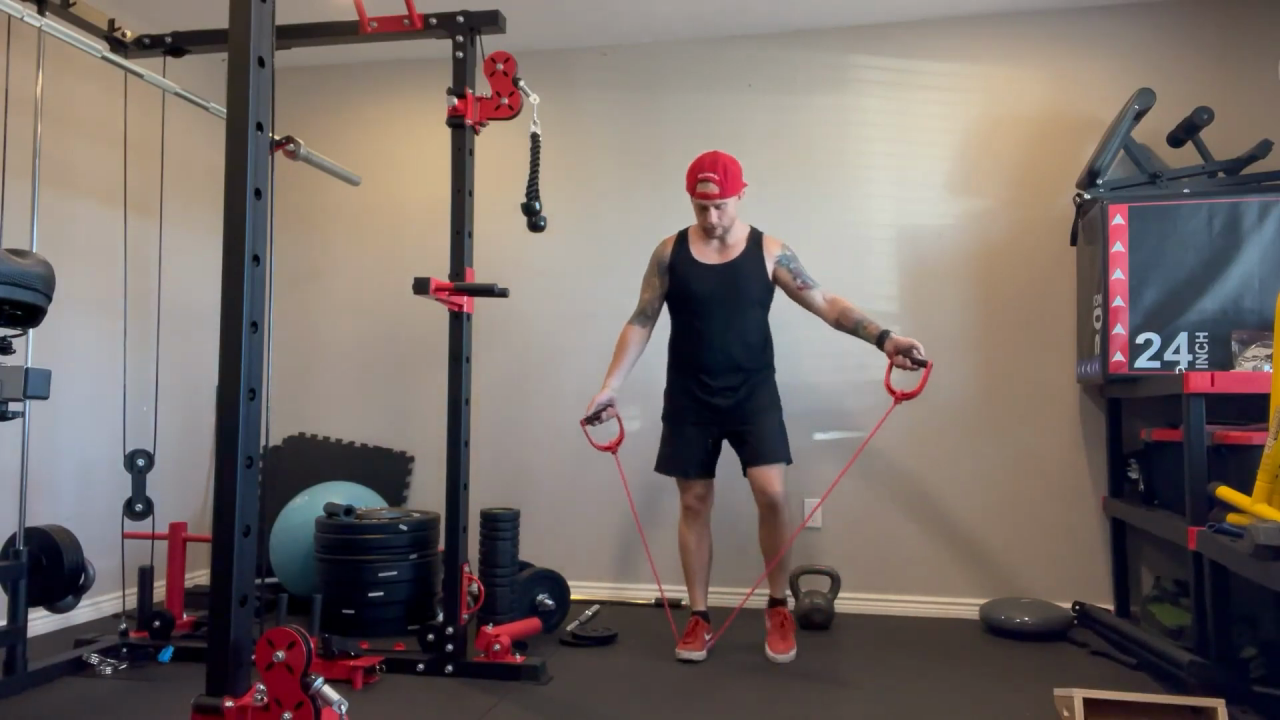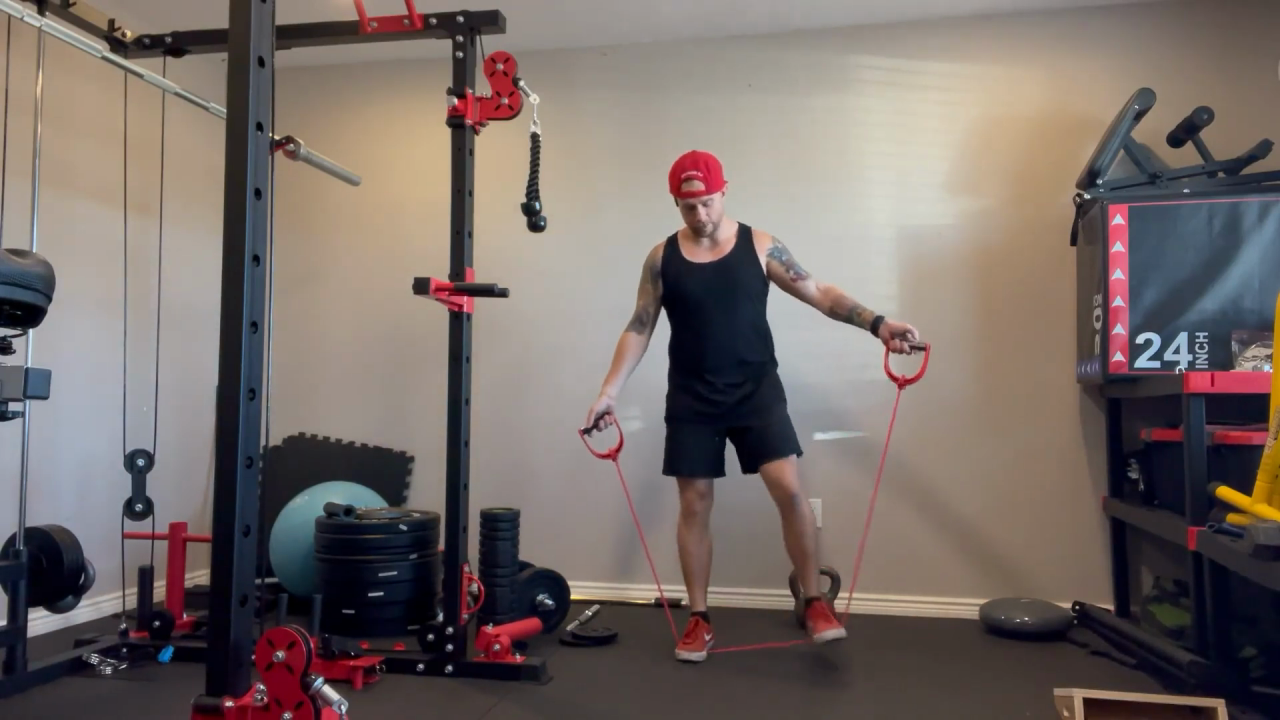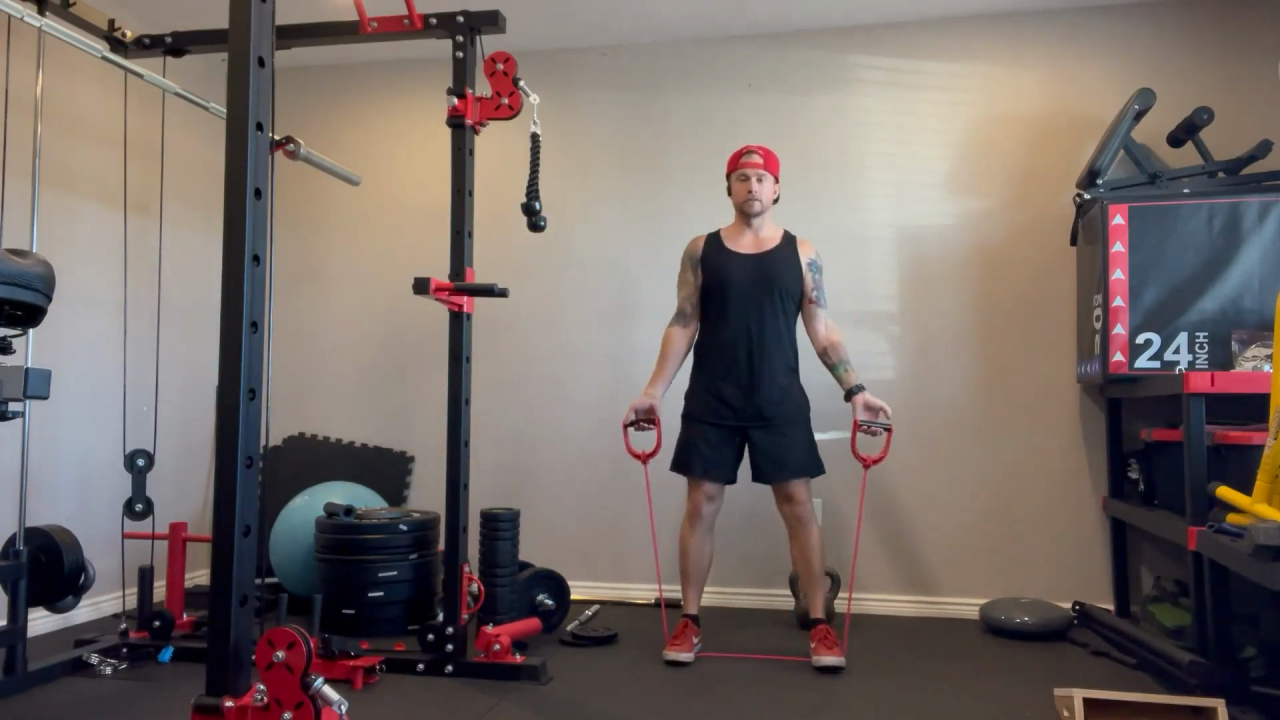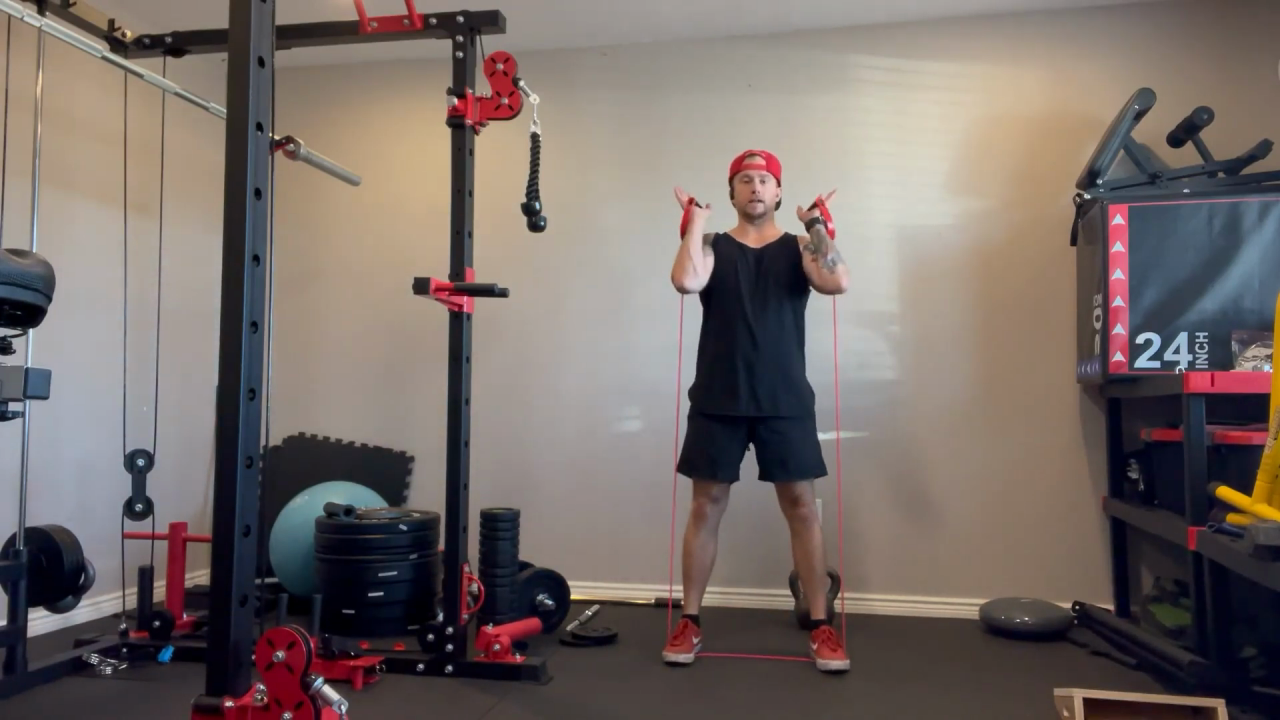
dt=0.7s
person 1, frame 1
left shoulder: (770, 251)
right shoulder: (670, 252)
left elbow: (825, 303)
right elbow: (641, 322)
left wrist: (884, 338)
right wrist: (610, 386)
left hip: (753, 391)
right hip: (689, 397)
left knee: (772, 493)
right knee: (694, 504)
left ankle: (779, 603)
right ankle: (699, 617)
person 1, frame 2
left shoulder: (760, 246)
right shoulder: (662, 258)
left elbow: (817, 292)
right elbow: (639, 329)
left wrist: (877, 323)
right wrist: (608, 393)
left hip: (756, 386)
right hip: (691, 397)
left knee: (788, 487)
right knee: (694, 504)
left ankle: (815, 601)
right ankle: (699, 619)
person 1, frame 3
left shoulder: (802, 253)
right shoulder: (701, 250)
left elbow: (821, 329)
right elbow: (683, 326)
left wrist: (854, 391)
right wrist: (653, 391)
left hip: (780, 403)
right hip: (711, 402)
left knee: (799, 507)
right knee: (701, 506)
left ankle: (819, 625)
right ankle: (689, 621)
person 1, frame 4
left shoulder: (799, 246)
right shoulder: (711, 244)
left elbow: (837, 282)
right elbow: (686, 281)
left wrist: (816, 225)
right wrist: (695, 224)
left hip: (785, 399)
right hip: (718, 399)
left knee: (801, 507)
right knee: (706, 507)
left ankle: (821, 626)
right ankle: (690, 621)
